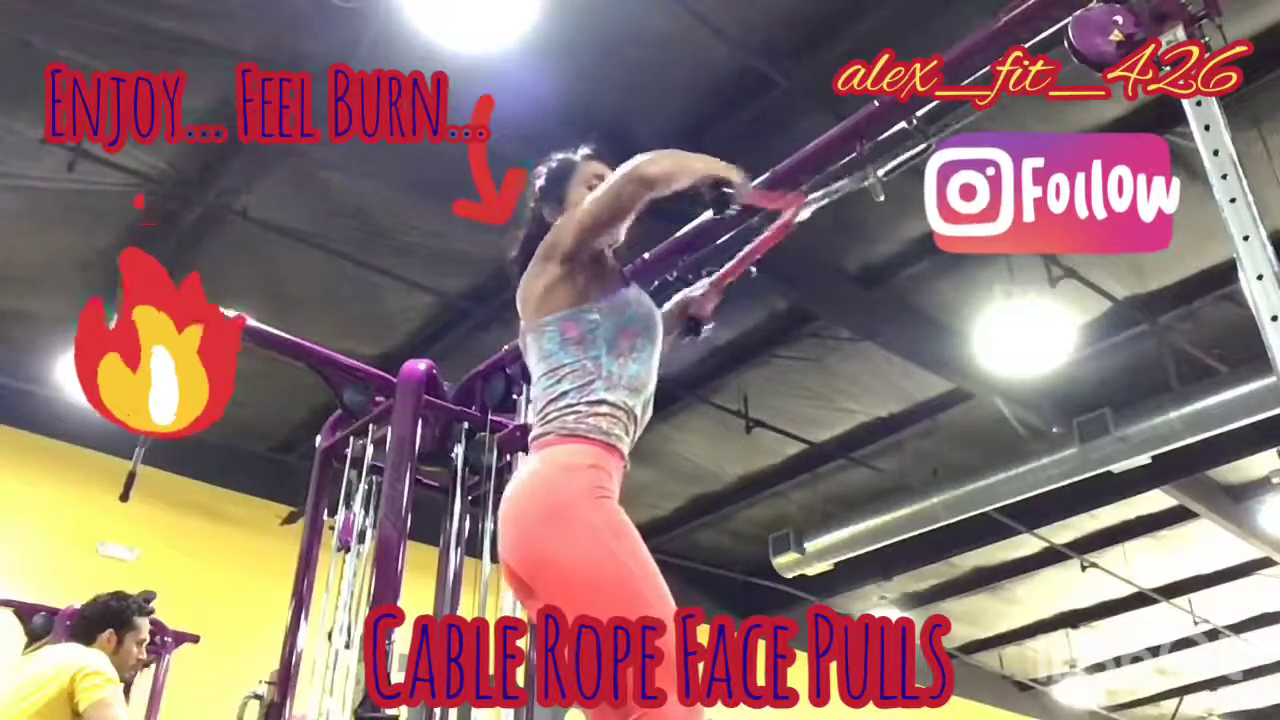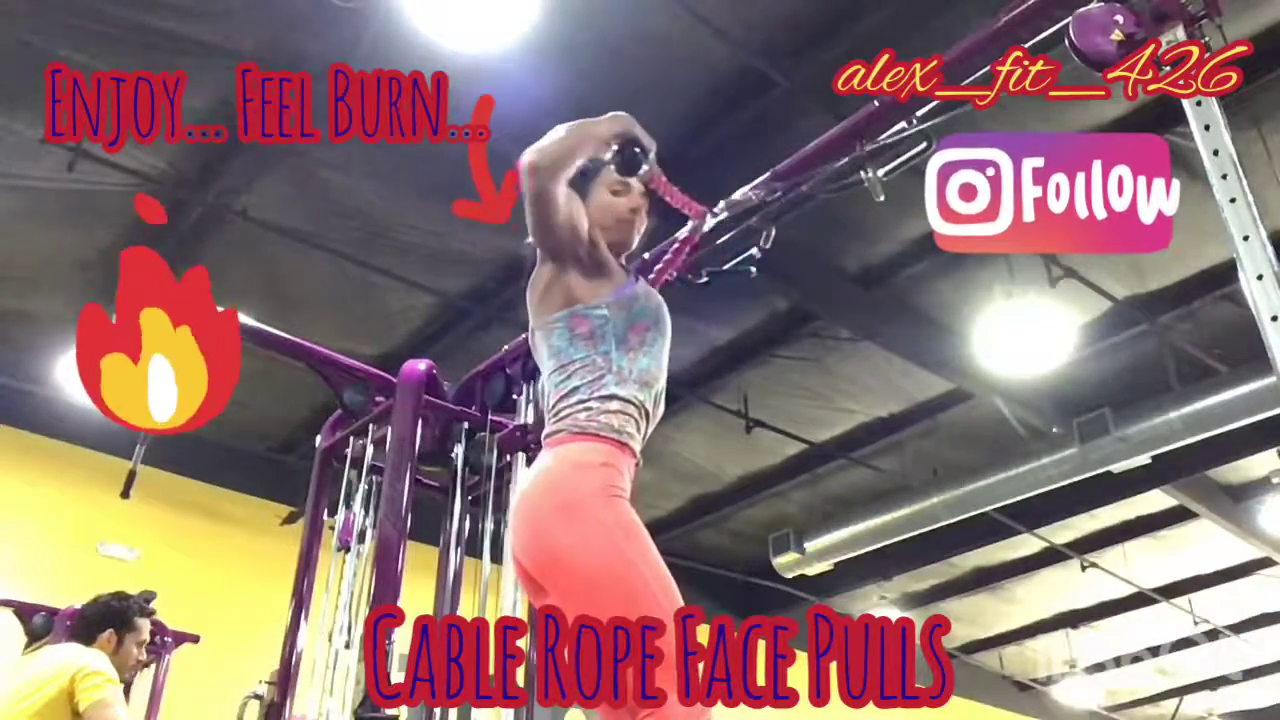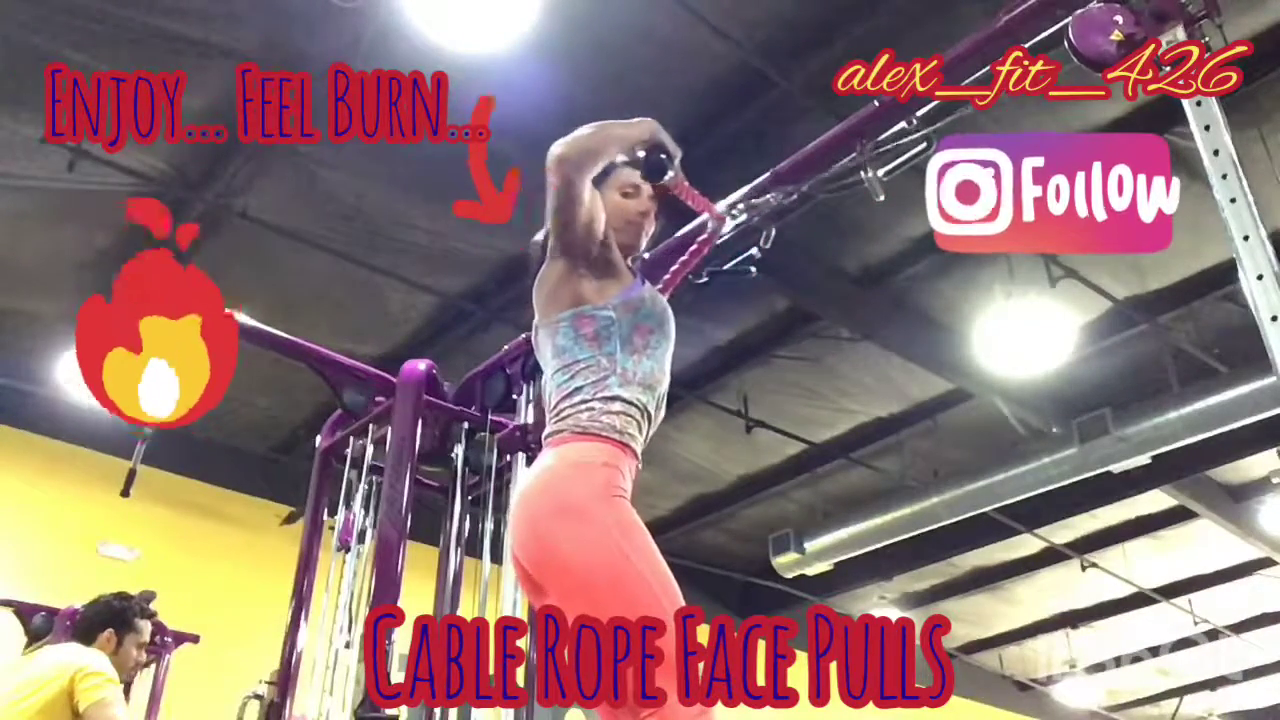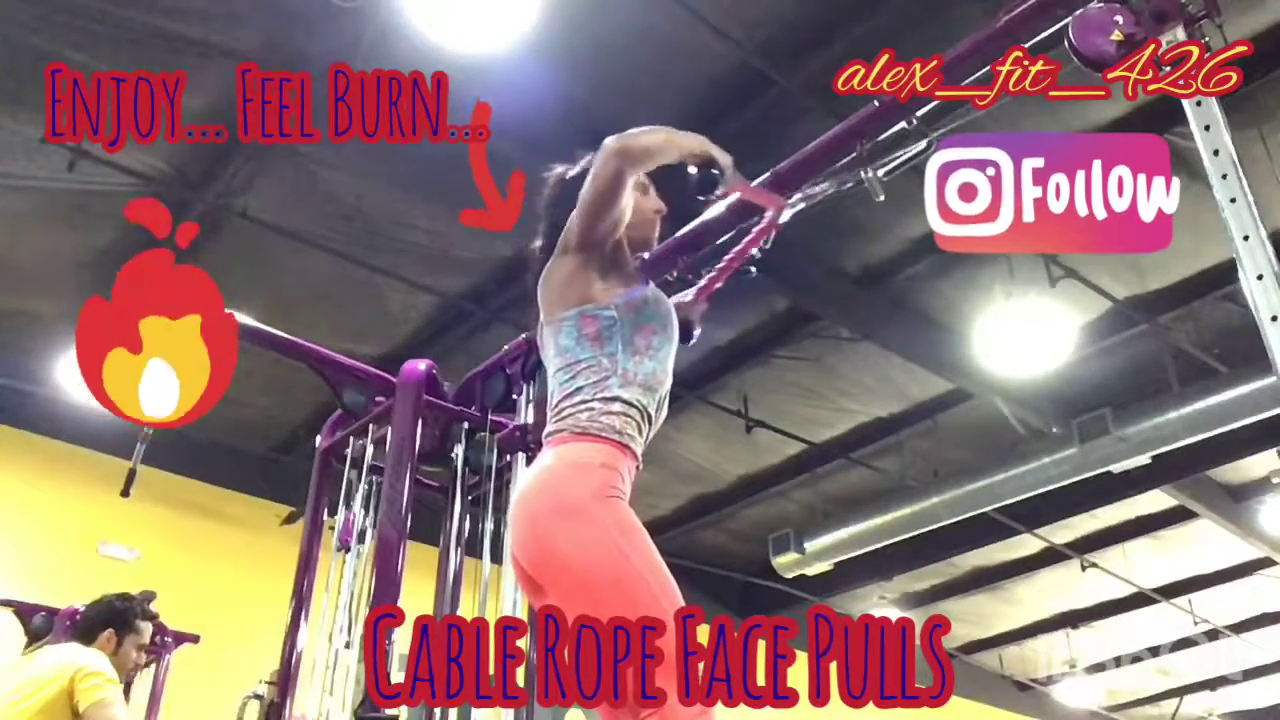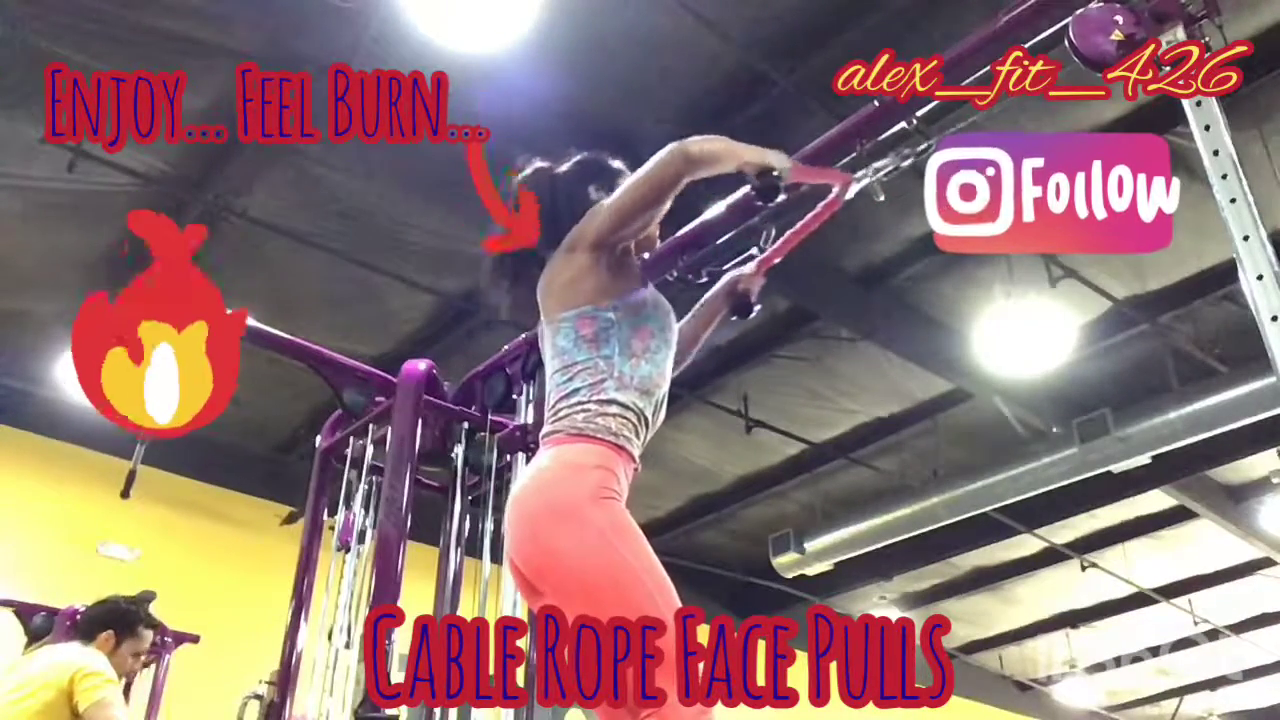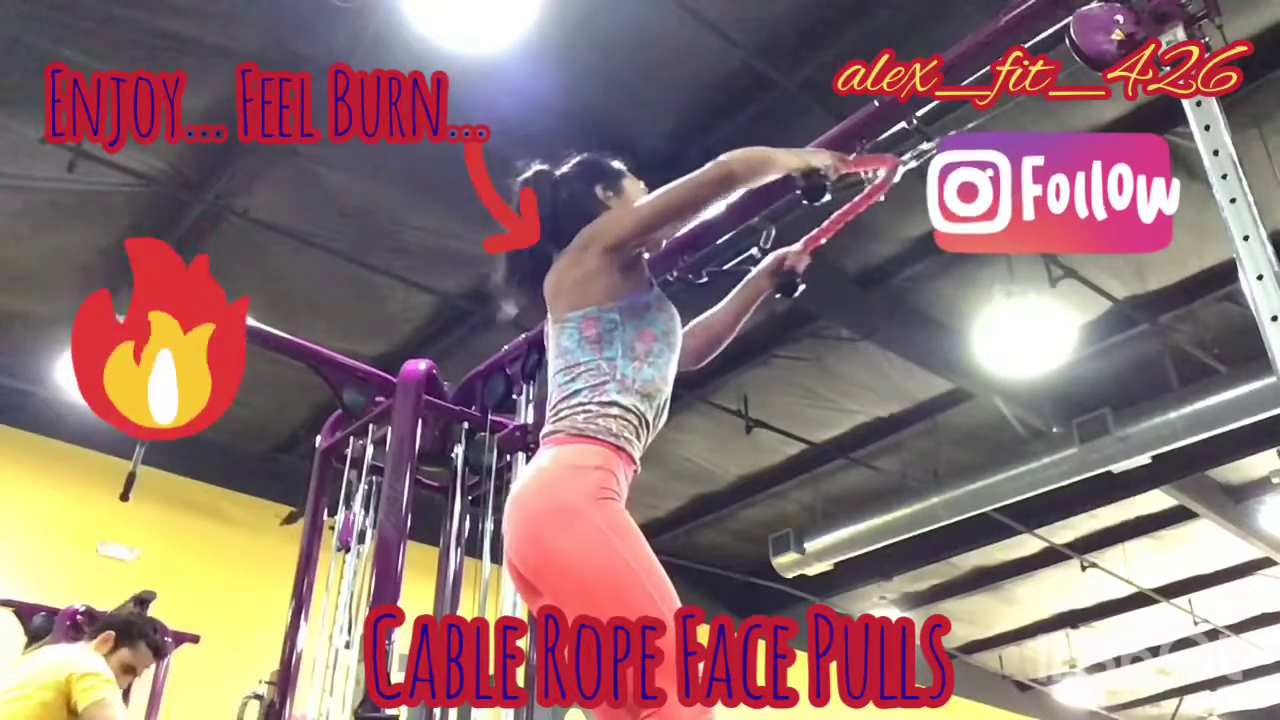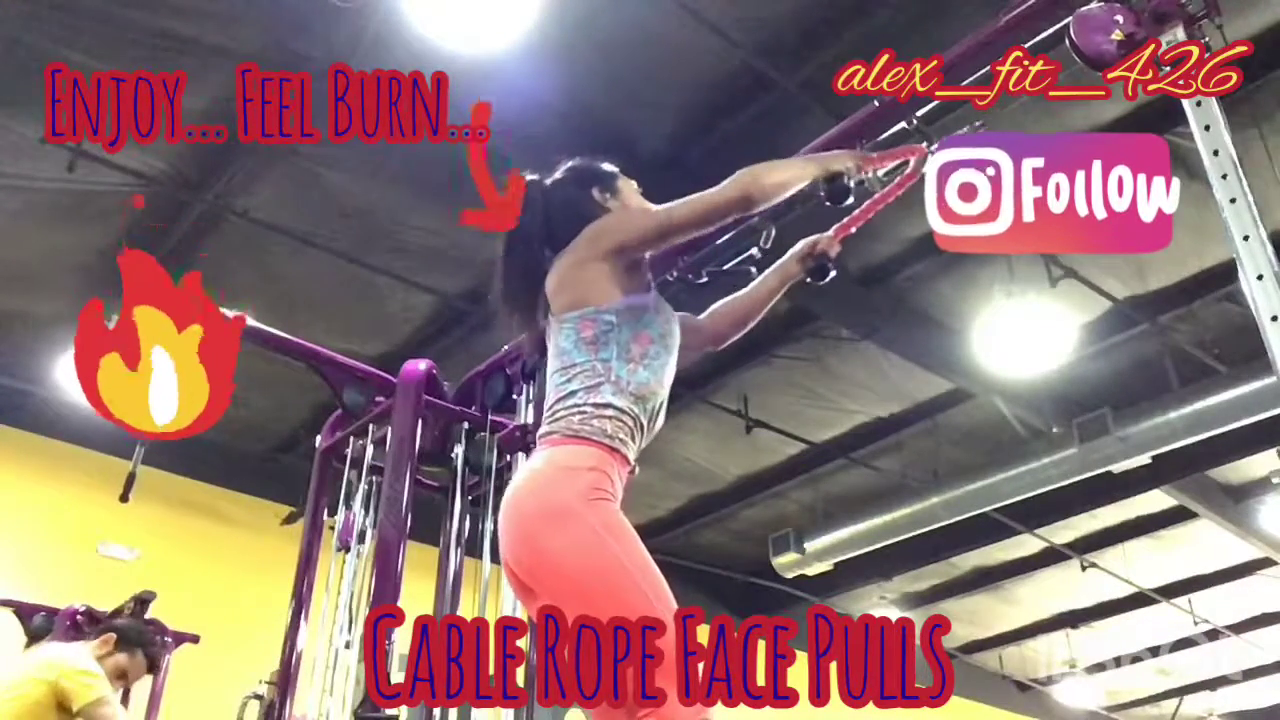
dt=0.3s
person 1, frame 1
left shoulder: (585, 290)
right shoulder: (565, 252)
left elbow: (625, 372)
right elbow: (645, 174)
left wrist: (676, 313)
right wrist: (716, 169)
left hip: (549, 504)
right hip: (566, 493)
person 1, frame 2
left shoulder: (595, 296)
right shoulder: (570, 255)
right elbow: (539, 166)
right wrist: (612, 128)
left hip: (560, 502)
right hip: (576, 490)
person 1, frame 3
left shoulder: (597, 295)
right shoulder: (579, 255)
right elbow: (565, 162)
left wrist: (639, 313)
right wrist: (638, 132)
left hip: (559, 501)
right hip: (578, 489)
person 1, frame 4
left shoulder: (588, 287)
right shoulder: (586, 248)
right elbow: (623, 152)
left wrist: (670, 315)
right wrist: (700, 149)
left hip: (558, 501)
right hip: (576, 491)
person 1, frame 5
left shoulder: (592, 287)
right shoulder: (591, 247)
left elbow: (653, 364)
right elbow: (683, 157)
left wrist: (722, 295)
right wrist: (760, 158)
left hip: (556, 503)
right hip: (573, 492)
person 1, frame 6
left shoulder: (587, 286)
right shoulder: (599, 244)
left elbow: (690, 347)
right elbow: (725, 171)
left wrist: (767, 275)
right wrist: (804, 159)
left hip: (554, 502)
right hip: (570, 493)
person 1, frame 7
left shoulder: (616, 297)
right shoulder: (600, 243)
left elbow: (711, 329)
right elbow: (740, 193)
left wrist: (795, 263)
right wrist: (826, 162)
left hip: (551, 504)
right hip: (567, 494)
